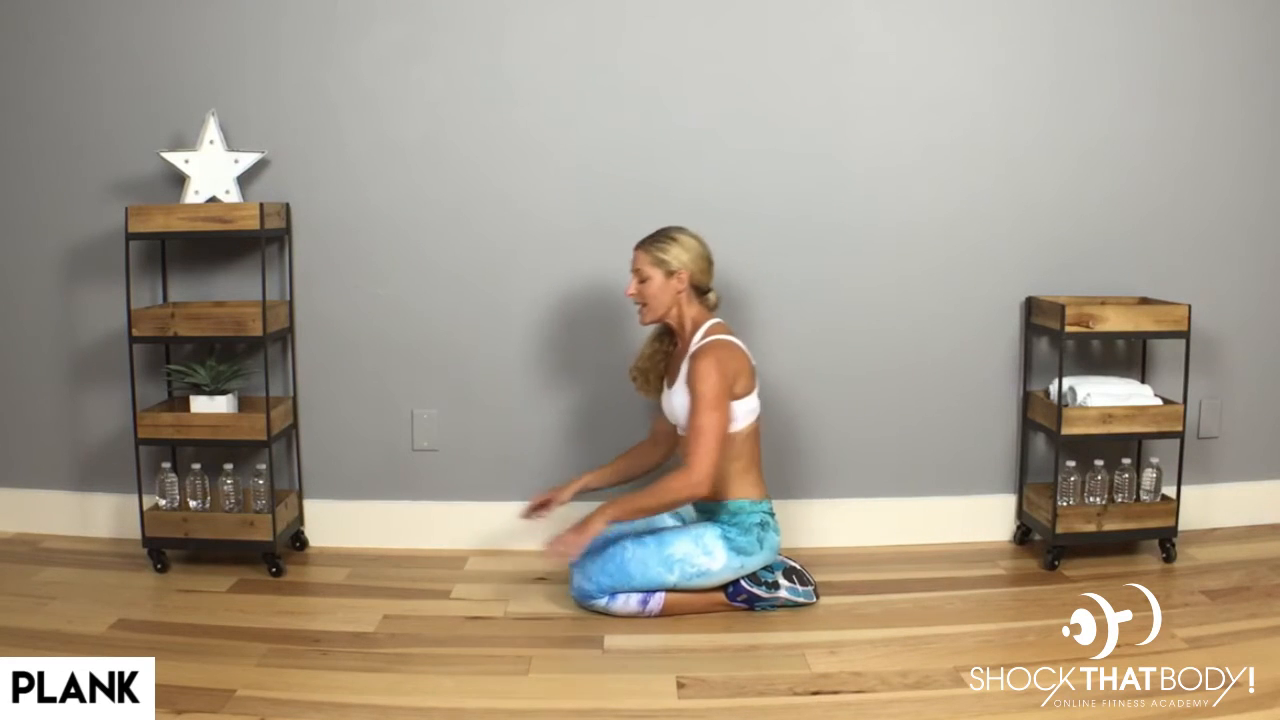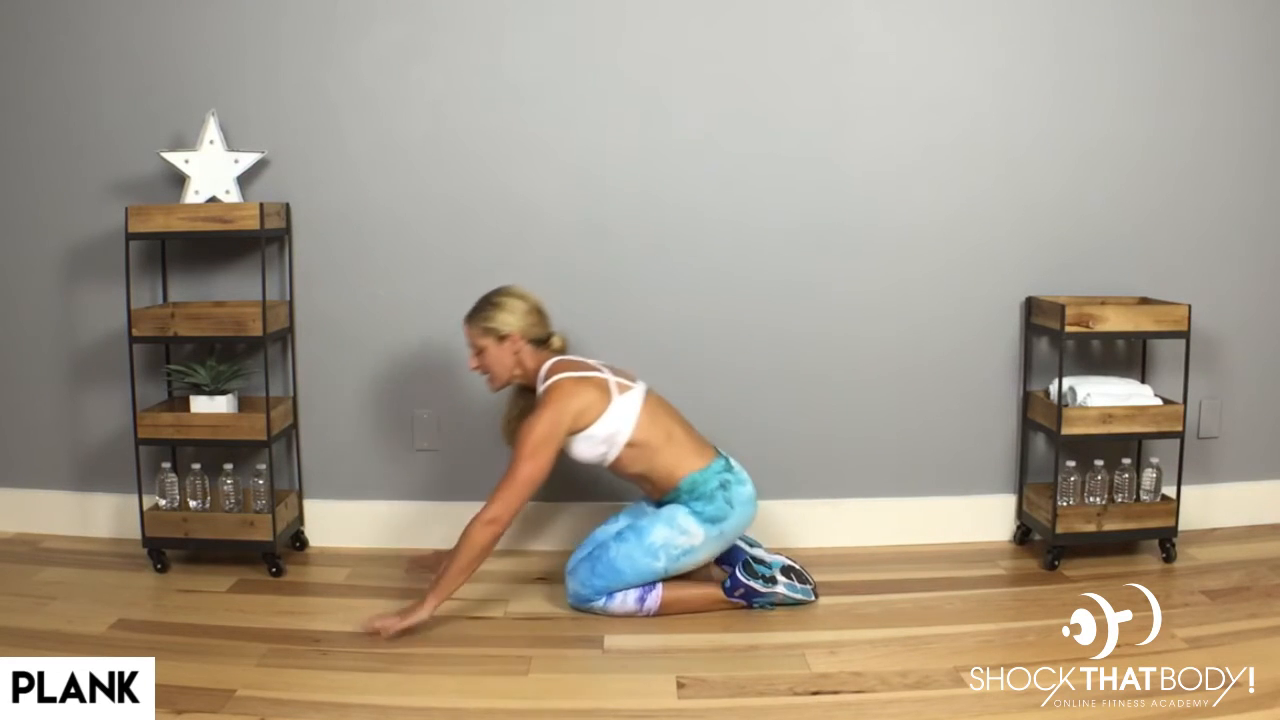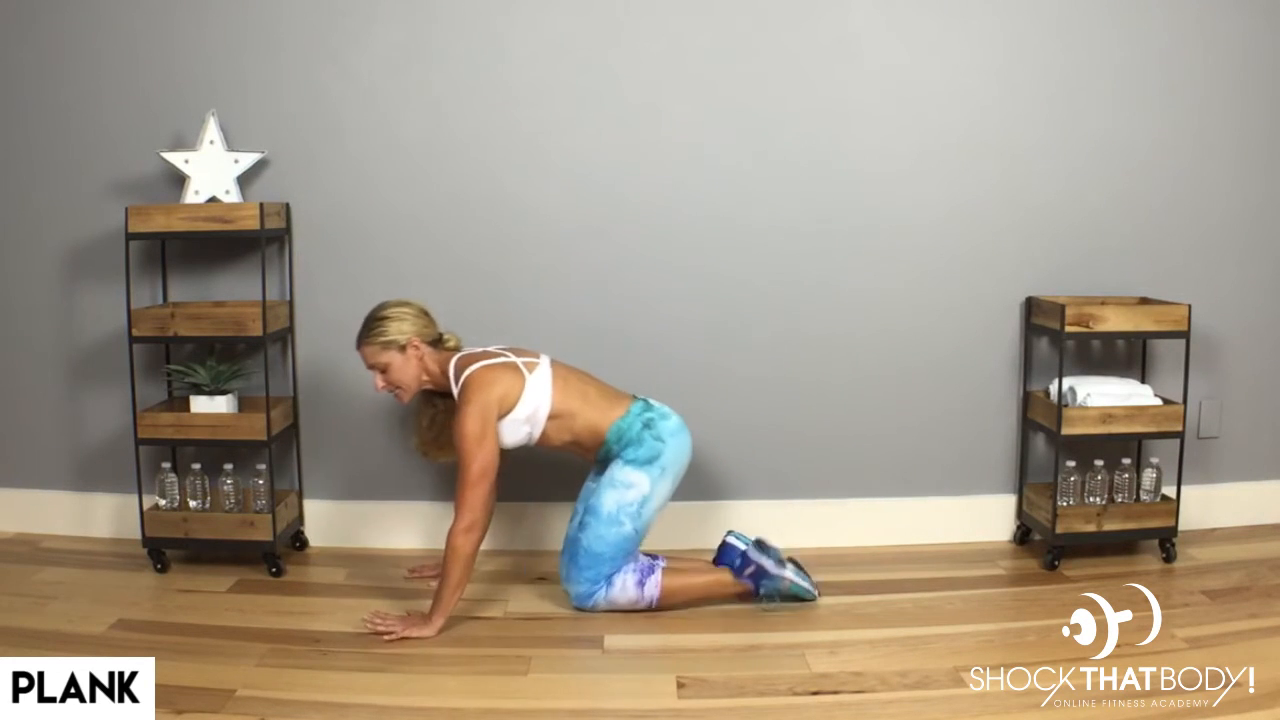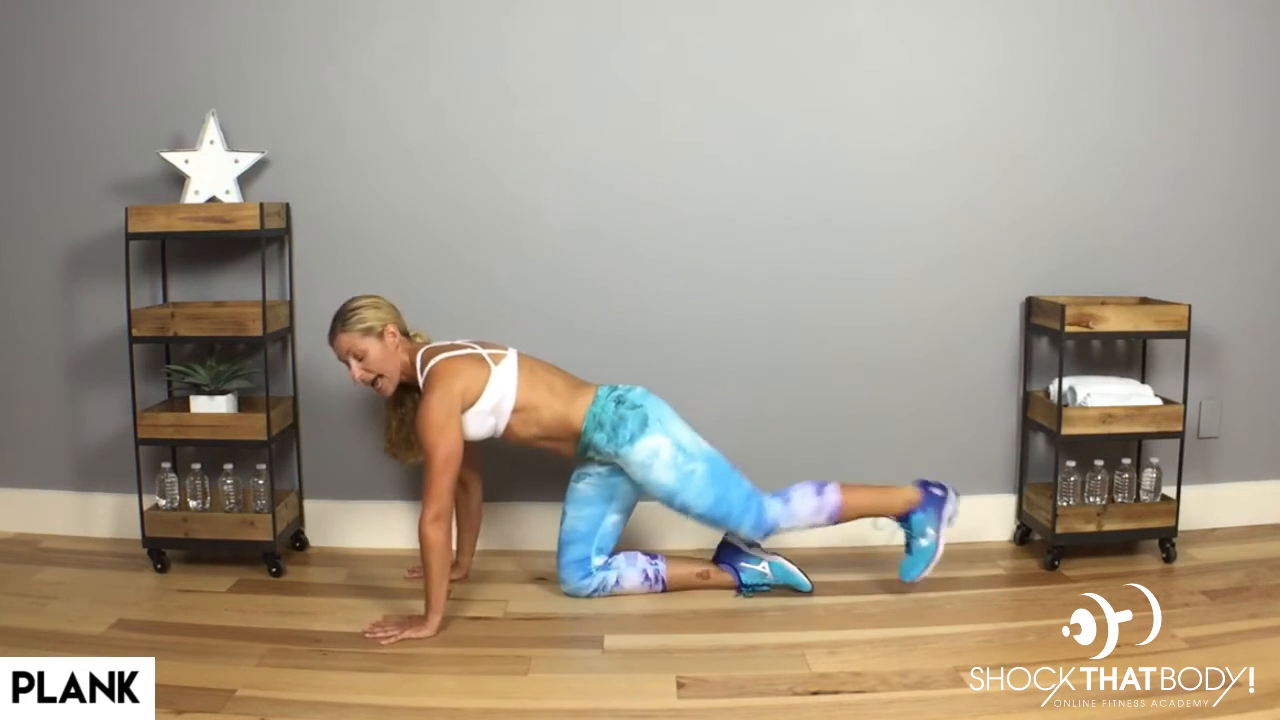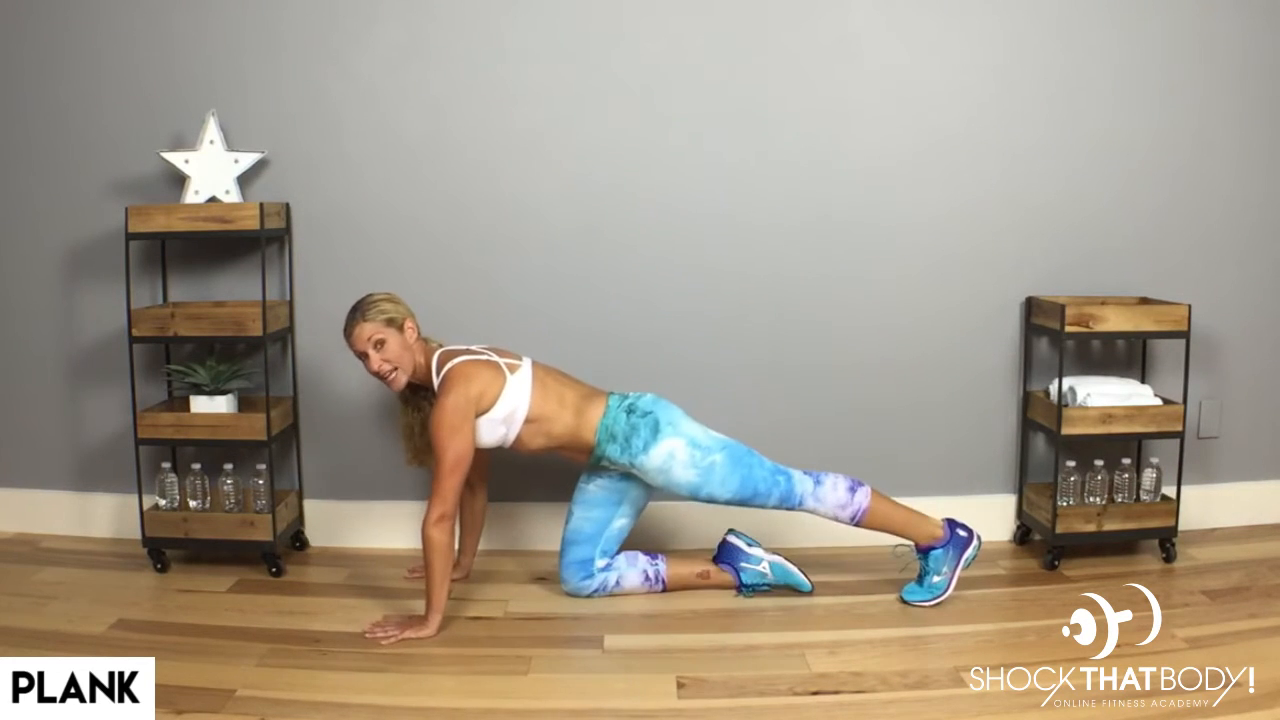
dt=0.5s
person 1, frame 1
left shoulder: (712, 357)
right shoulder: (677, 347)
left elbow: (697, 479)
right elbow: (658, 445)
left wrist: (603, 515)
right wrist: (578, 485)
left hip: (738, 529)
right hip: (705, 515)
left knee: (591, 582)
right knee: (589, 555)
left ankle: (740, 590)
right ankle: (744, 569)
person 1, frame 2
left shoulder: (556, 403)
right shoulder: (561, 377)
left elbow: (495, 516)
right elbow: (515, 493)
left wrist: (427, 604)
right wrist: (460, 555)
left hip: (713, 500)
right hip: (696, 489)
left knee: (587, 587)
right knee: (585, 566)
left ankle: (739, 587)
right ankle: (733, 560)
person 1, frame 3
left shoulder: (475, 397)
right shoulder: (469, 372)
left elbow: (468, 523)
right elbow: (484, 492)
left wrist: (432, 619)
right wrist: (454, 564)
left hip: (648, 441)
right hip: (631, 444)
left knee: (587, 589)
right knee: (584, 569)
left ankle: (748, 575)
right ankle: (732, 562)
person 1, frame 4
left shoulder: (438, 389)
right shoulder: (439, 373)
left elbow: (434, 514)
right elbow: (468, 478)
left wrist: (431, 617)
right wrist: (462, 562)
left hip: (627, 423)
right hip: (602, 448)
left knee: (756, 515)
right knee: (580, 576)
left ankle: (920, 501)
right ankle: (738, 569)
person 1, frame 5
left shoulder: (453, 392)
right shoulder: (453, 373)
left elbow: (439, 515)
right elbow: (474, 484)
left wrist: (430, 619)
right wrist: (463, 562)
left hip: (641, 432)
right hip: (613, 457)
left knee: (784, 487)
right knee: (582, 576)
left ankle: (943, 537)
right ankle: (735, 568)
